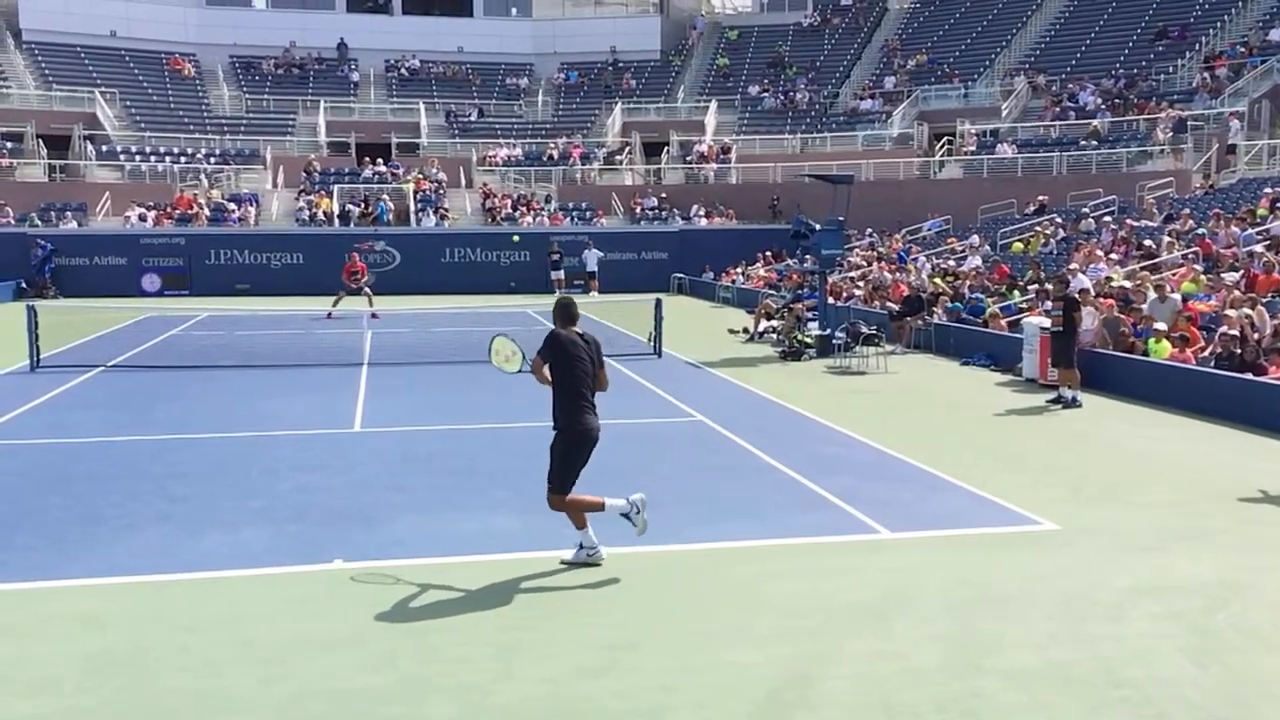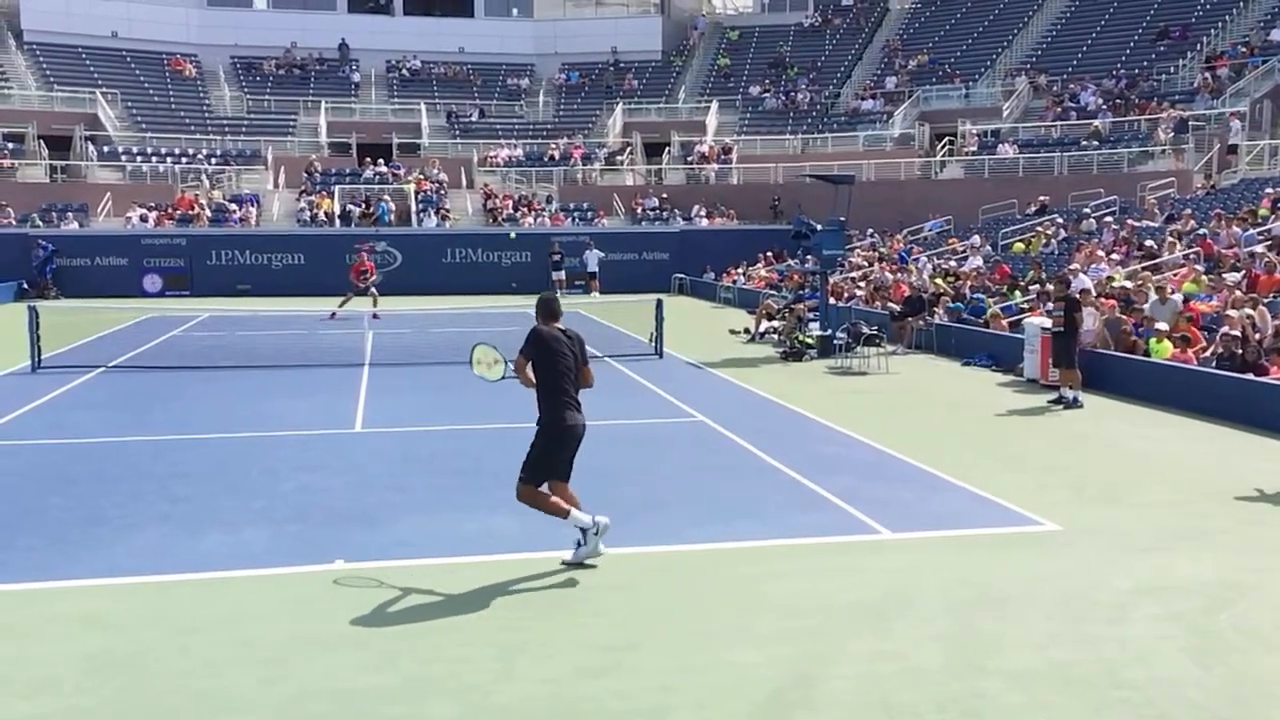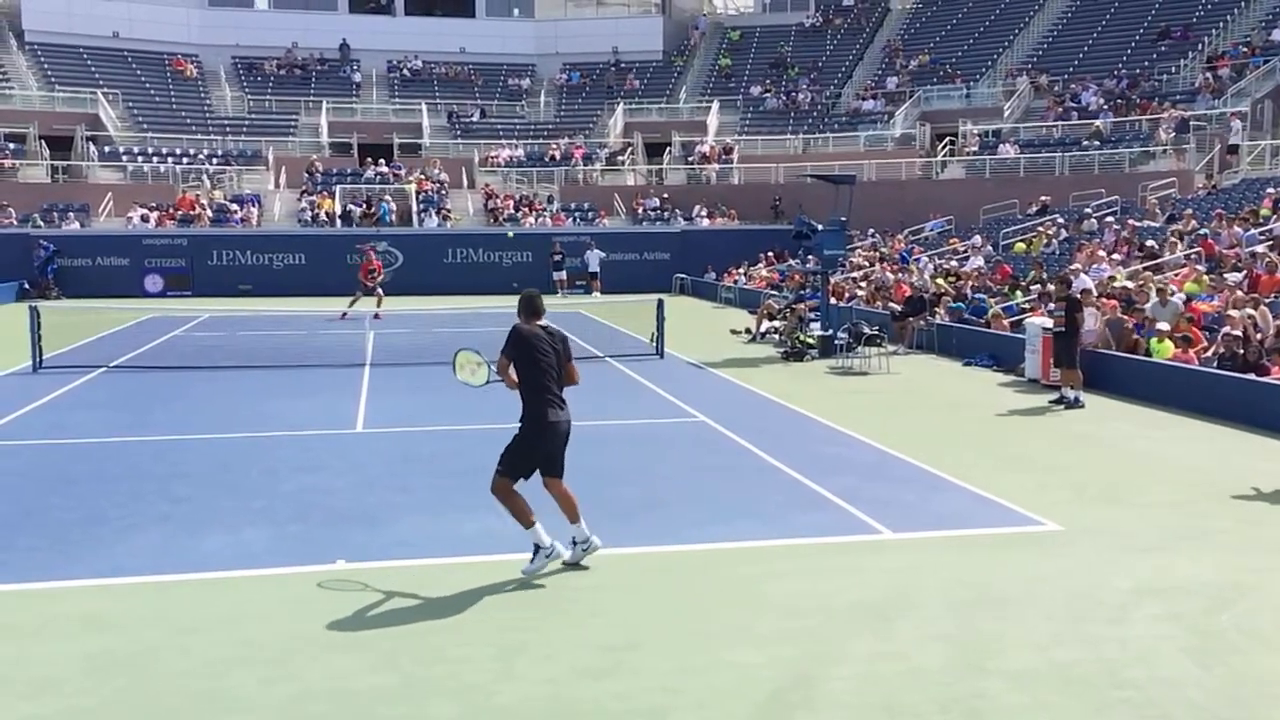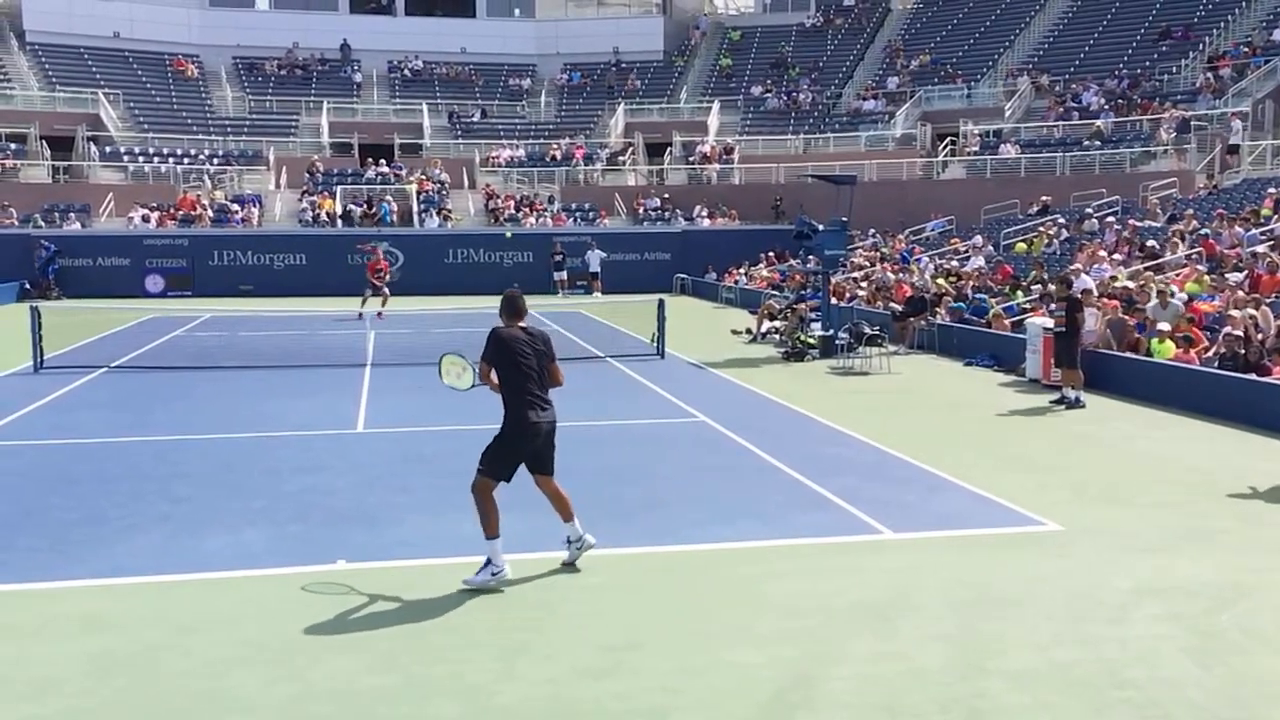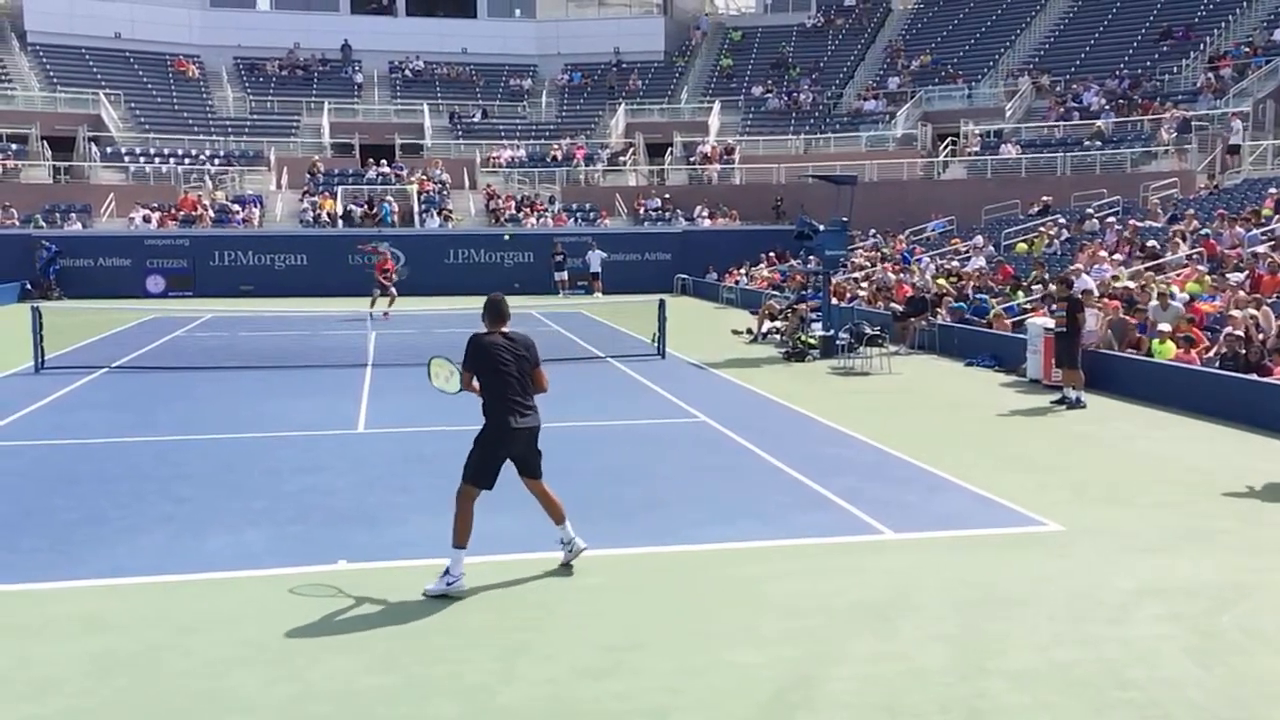
dt=0.4s
person 1, frame 1
left shoulder: (556, 338)
right shoulder: (592, 342)
left elbow: (536, 368)
right elbow: (602, 384)
left wrist: (549, 379)
left hip: (574, 429)
right hip: (587, 425)
left knee: (558, 500)
right knee: (559, 491)
left ankle: (627, 505)
right ankle: (590, 547)
person 1, frame 2
left shoulder: (538, 334)
right shoulder: (576, 338)
left elbow: (519, 368)
right elbow: (587, 380)
left wrist: (532, 381)
left hip: (556, 425)
right hip: (575, 422)
left knee: (526, 491)
right knee: (558, 487)
left ankle: (589, 524)
right ankle: (589, 543)
person 1, frame 3
left shoulder: (519, 332)
right shoulder: (559, 336)
left elbow: (502, 369)
right elbow: (573, 378)
left wrist: (514, 380)
left hip: (539, 422)
right hip: (561, 419)
left knee: (501, 485)
right knee: (554, 483)
left ankle: (545, 545)
right ankle: (583, 539)
person 1, frame 4
left shoulder: (499, 335)
right shoulder: (542, 337)
left elbow: (484, 375)
right elbow: (557, 379)
left wrist: (499, 384)
left hip: (521, 423)
right hip: (547, 420)
left knee: (481, 486)
right knee: (546, 481)
left ankle: (496, 564)
right ankle: (577, 538)
person 1, frame 5
left shoulder: (478, 342)
right shoulder: (526, 342)
left elbow: (466, 383)
right elbow: (542, 386)
left hip: (500, 427)
right hip: (530, 424)
left knee: (465, 496)
right knee: (536, 485)
left ankle: (454, 574)
right ankle: (571, 540)
